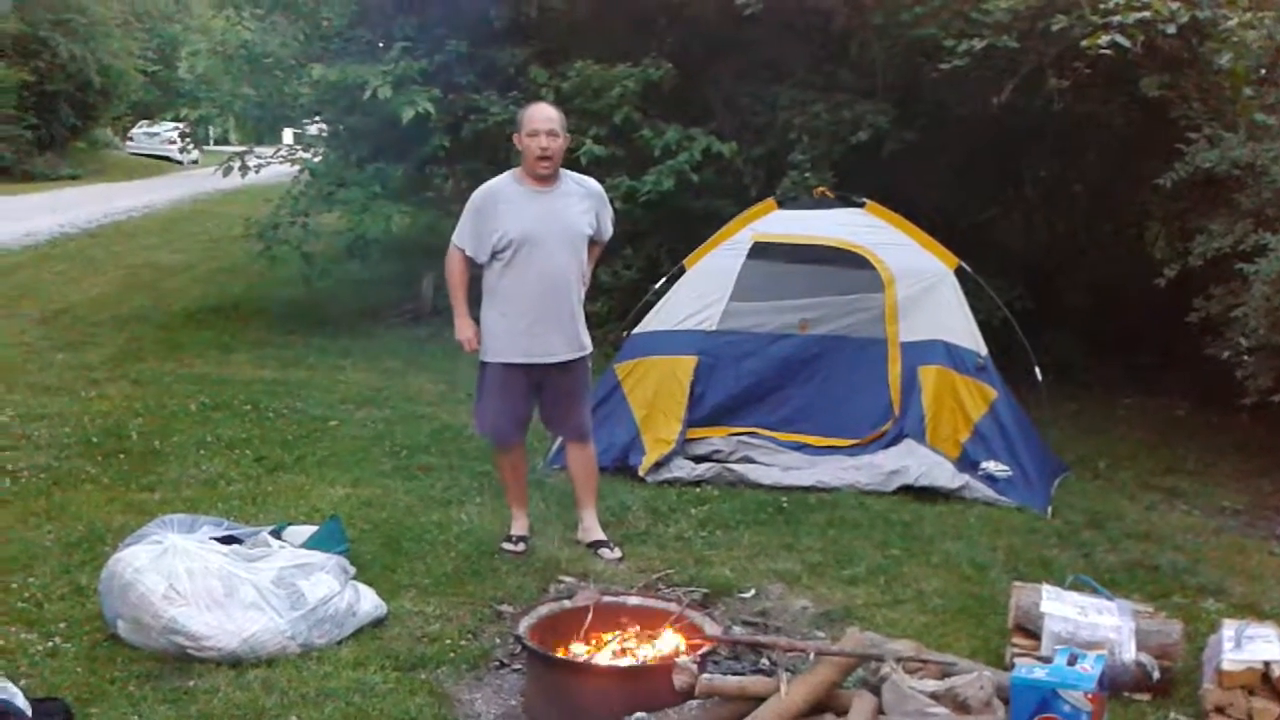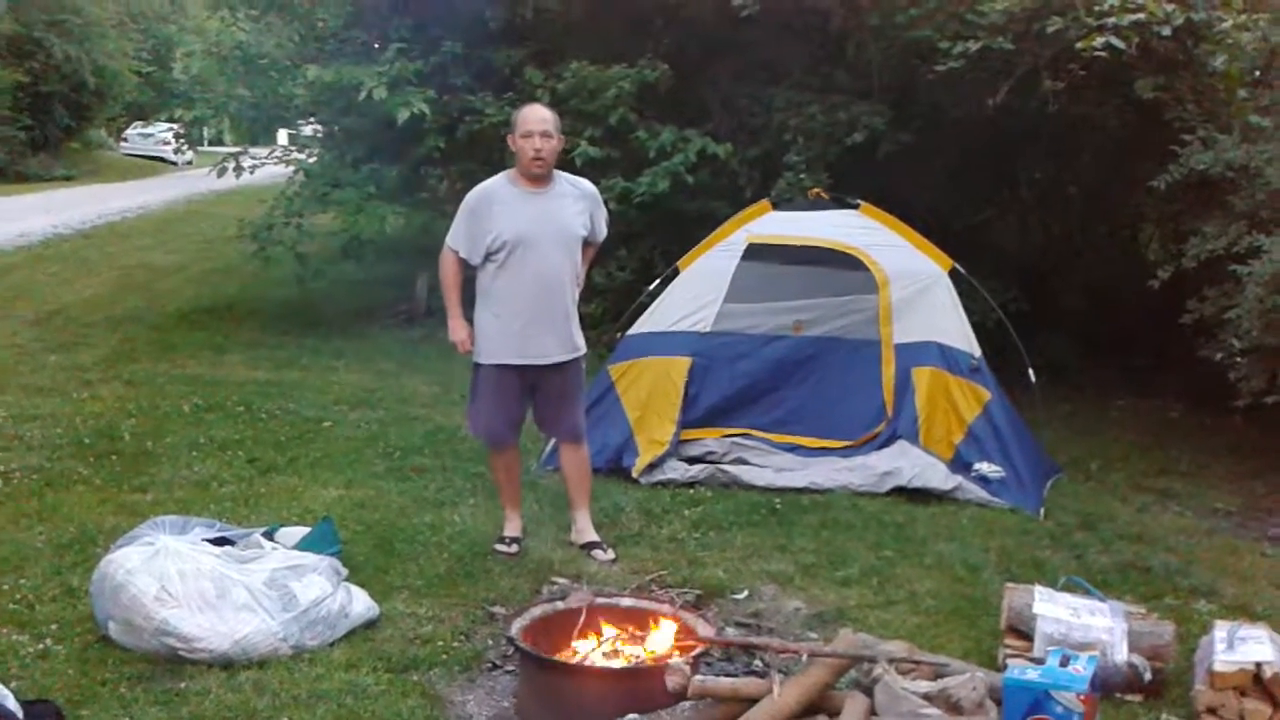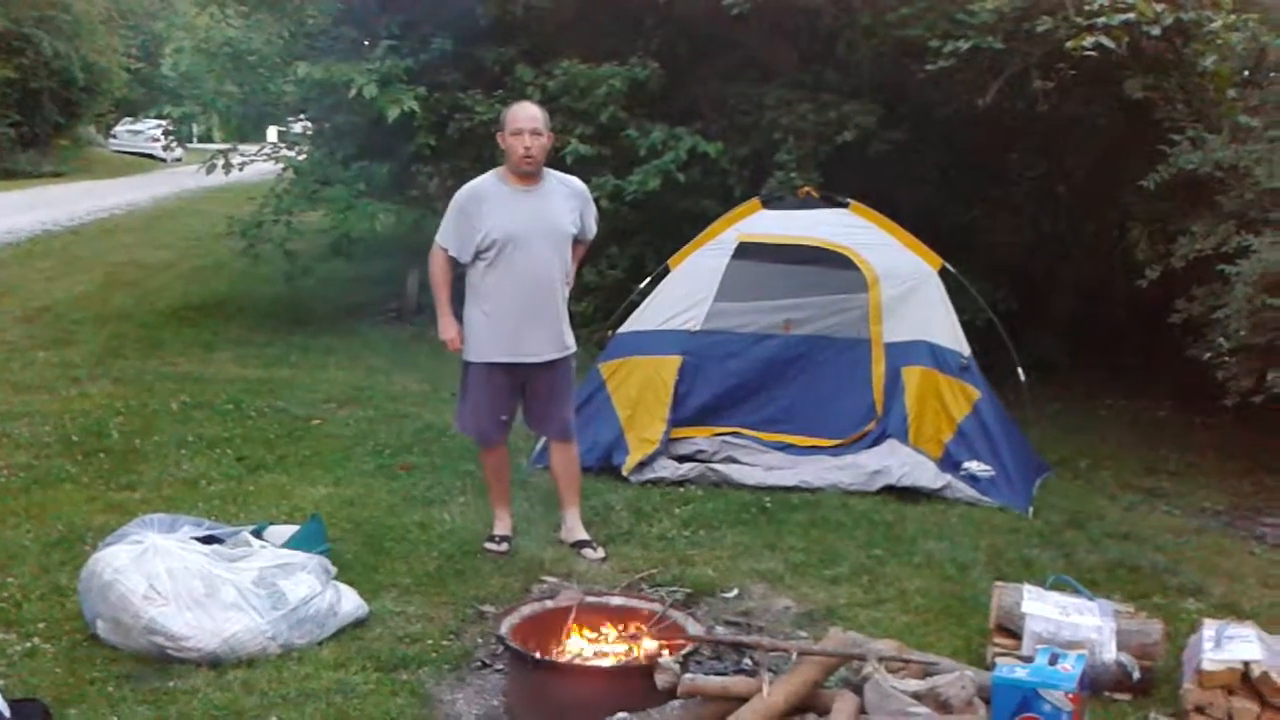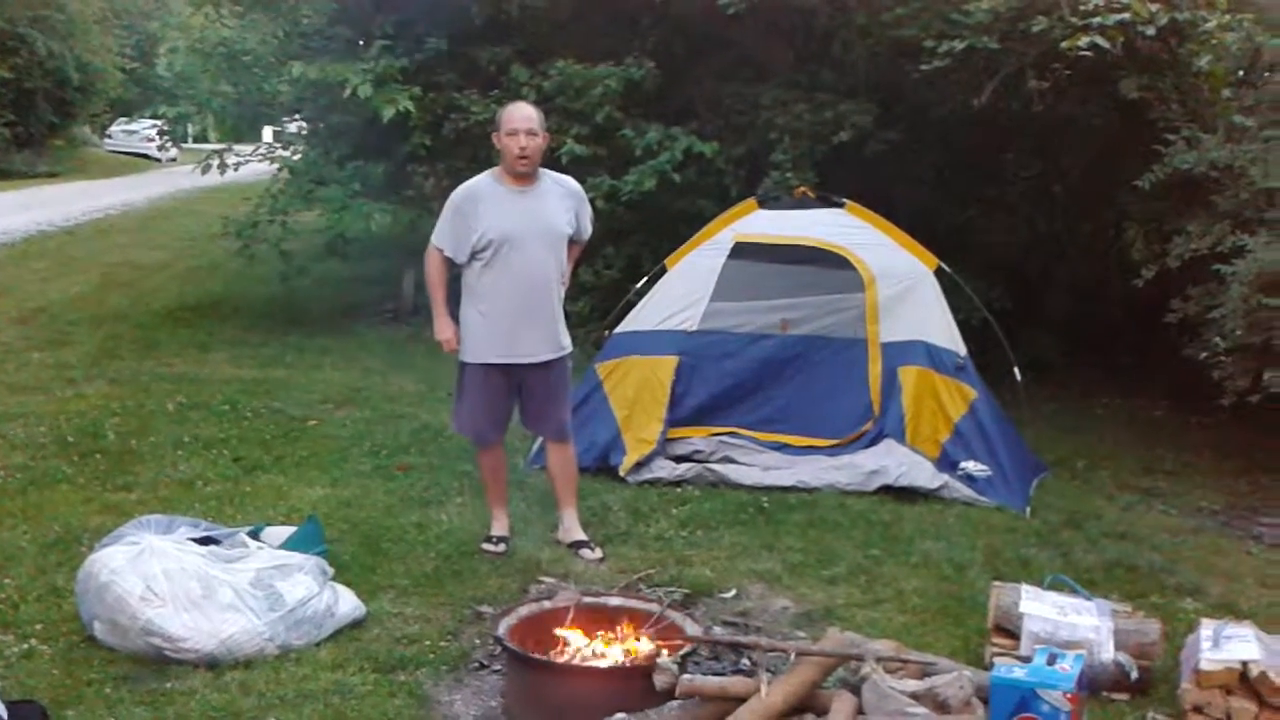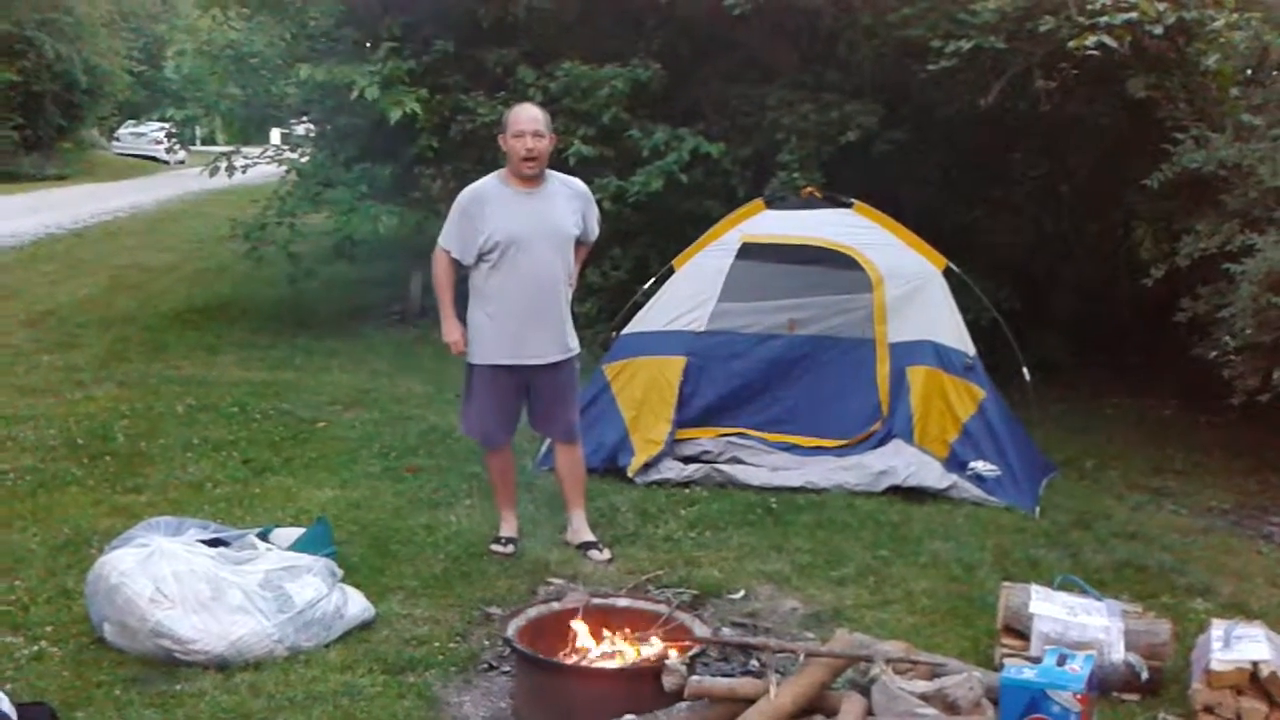
dt=0.1s
person 1, frame 1
left shoulder: (588, 192)
right shoulder: (491, 196)
right elbow: (457, 256)
right wrist: (462, 317)
left hip: (569, 343)
right hip: (507, 346)
left knee: (578, 433)
right knee: (508, 437)
left ankle: (589, 524)
right ankle: (519, 520)
person 1, frame 2
left shoulder: (583, 193)
right shoulder: (485, 197)
right elbow: (451, 257)
right wrist: (455, 319)
left hip: (563, 344)
right hip: (500, 347)
left knee: (572, 434)
right knee: (501, 438)
left ankle: (582, 525)
right ankle: (512, 521)
person 1, frame 3
left shoulder: (573, 191)
right shoulder: (475, 195)
right elbow: (441, 255)
right wrist: (445, 317)
left hip: (553, 342)
right hip: (490, 345)
left knee: (562, 432)
right knee: (491, 436)
left ankle: (572, 523)
right ankle: (501, 520)
person 1, frame 4
left shoulder: (567, 191)
right shoulder: (470, 196)
right elbow: (436, 255)
right wrist: (441, 317)
left hip: (548, 342)
right hip: (486, 345)
left knee: (558, 432)
right knee: (487, 436)
left ankle: (570, 523)
right ankle: (499, 520)
person 1, frame 5
left shoulder: (574, 193)
right shoulder: (477, 198)
right elbow: (443, 257)
right wrist: (448, 319)
left hip: (556, 344)
right hip: (493, 347)
left knee: (566, 433)
right knee: (495, 438)
left ankle: (578, 524)
right ankle: (507, 522)
